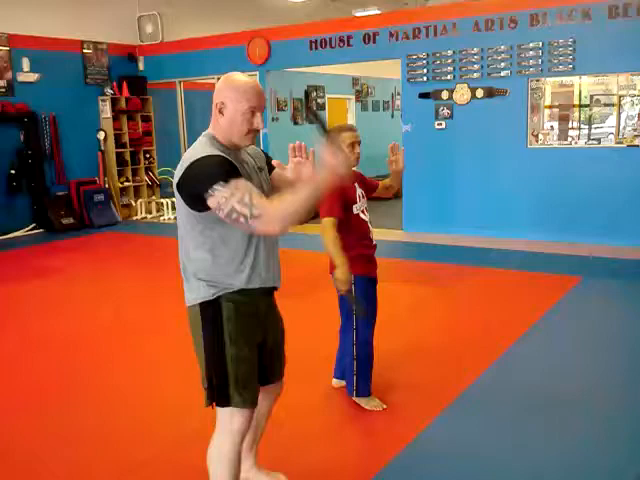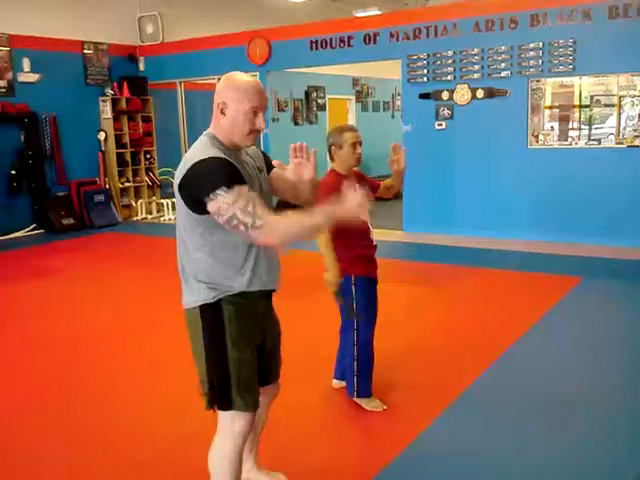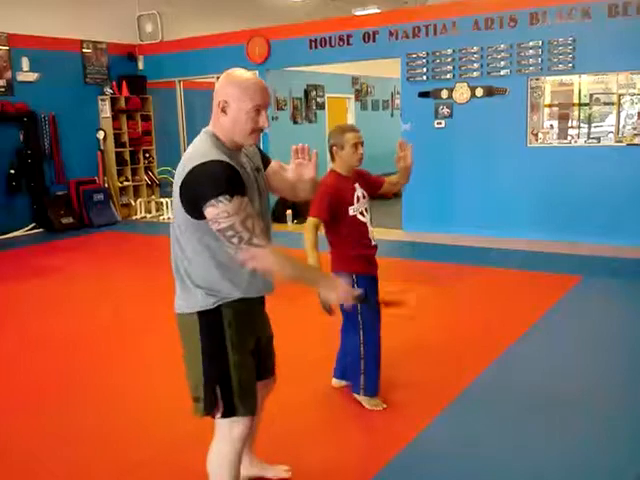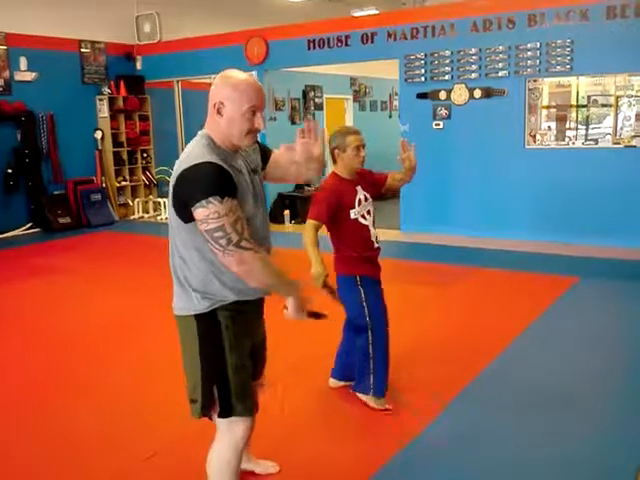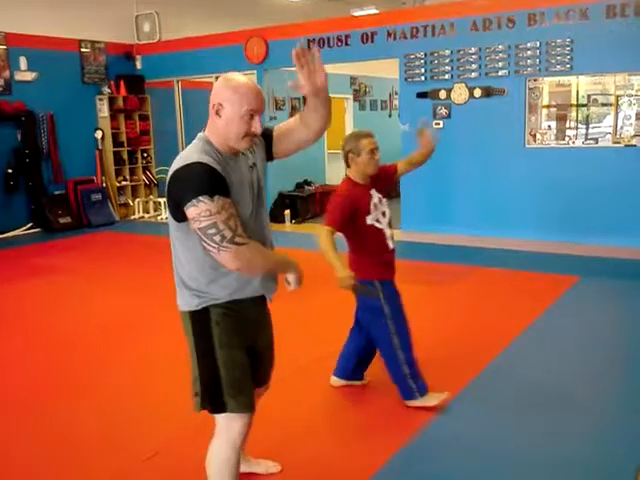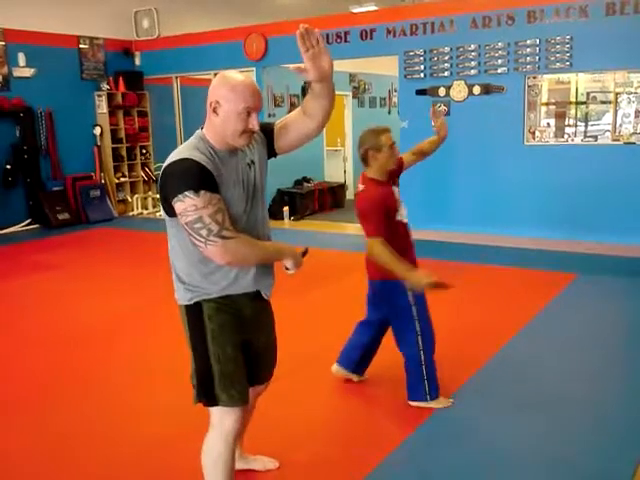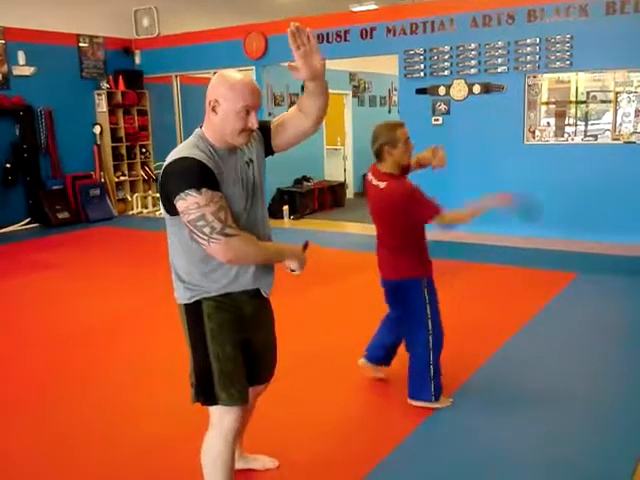
dt=0.2s
person 1, frame 1
left shoulder: (251, 154)
right shoulder: (205, 165)
left elbow: (287, 195)
right elbow: (270, 219)
left wrist: (302, 178)
right wrist: (325, 178)
left hip: (258, 293)
right hip: (222, 302)
left knee: (268, 387)
right knee: (235, 415)
person 1, frame 2
left shoulder: (250, 154)
right shoulder: (207, 166)
left elbow: (294, 194)
right elbow: (268, 230)
left wrist: (304, 181)
right wrist: (339, 209)
left hip: (255, 295)
right hip: (222, 304)
left knee: (265, 388)
right knee: (236, 418)
person 1, frame 3
left shoulder: (246, 152)
right shoulder: (210, 169)
left elbow: (293, 190)
right elbow: (256, 252)
left wrist: (303, 179)
right wrist: (323, 281)
left hip: (244, 299)
right hip: (215, 309)
left knee: (260, 383)
right knee: (234, 421)
person 1, frame 4
left shoulder: (247, 150)
right shoulder: (203, 171)
left elbow: (299, 169)
right elbow: (241, 258)
left wrist: (311, 159)
right wrist: (291, 291)
left hip: (240, 301)
right hip: (212, 311)
left knee: (248, 387)
right knee: (235, 422)
person 1, frame 5
left shoulder: (251, 146)
right shoulder: (195, 173)
left elbow: (308, 129)
right elbow: (235, 254)
left wrist: (317, 93)
right wrist: (288, 266)
left hip: (250, 298)
right hip: (215, 308)
left knee: (254, 389)
right knee: (233, 417)
person 1, frame 6
left shoulder: (252, 142)
right shoulder: (187, 168)
left elbow: (311, 120)
right elbow: (223, 249)
left wrist: (322, 80)
right wrist: (284, 253)
left hip: (252, 293)
right hip: (213, 303)
left knee: (254, 384)
right knee: (227, 413)
person 1, frame 7
left shoulder: (252, 141)
right shoulder: (188, 167)
left elbow: (308, 118)
right elbow: (227, 247)
left wrist: (315, 79)
right wrist: (287, 253)
left hip: (253, 292)
right hip: (212, 302)
left knee: (254, 383)
right knee: (227, 412)
person 2, frame 1
left shoulder: (355, 178)
right shoulder: (332, 186)
left elbow: (387, 190)
right elbow: (328, 229)
left wrist: (397, 171)
right wrist: (341, 266)
left hip: (364, 266)
right hip: (351, 270)
left knee: (358, 324)
right knee: (359, 330)
left ankle: (342, 375)
right ankle: (359, 390)
person 2, frame 2
left shoulder: (357, 178)
right shoulder: (330, 186)
left elbow: (389, 191)
right elbow: (322, 230)
left wrist: (398, 172)
right wrist: (331, 268)
left hip: (364, 266)
right hip: (350, 270)
left knee: (357, 325)
right knee: (359, 330)
left ankle: (343, 376)
right ankle: (359, 391)
person 2, frame 3
left shoulder: (359, 177)
right shoulder: (329, 187)
left elbow: (394, 186)
right elbow: (310, 227)
left wrist: (405, 169)
right wrist: (313, 263)
left hip: (364, 265)
right hip: (351, 269)
left knee: (358, 323)
right knee: (365, 327)
left ankle: (344, 375)
right ankle: (364, 389)
person 2, frame 4
left shoulder: (364, 177)
right shoulder: (330, 190)
left elbow: (398, 181)
right elbow: (310, 229)
left wrist: (409, 168)
right wrist: (316, 263)
left hip: (367, 267)
right hip: (353, 272)
left knee: (359, 324)
right knee: (374, 327)
left ankle: (342, 375)
right ankle: (370, 389)
person 2, frame 5
left shoulder: (377, 177)
right shoulder: (344, 196)
left elbow: (408, 164)
right elbow: (324, 235)
left wrist: (427, 149)
right wrist: (340, 268)
left hip: (379, 272)
right hip: (371, 277)
left knee: (366, 325)
right knee: (394, 332)
left ankle: (345, 374)
right ankle: (415, 393)
person 2, frame 6
left shoulder: (386, 173)
right shoulder: (374, 197)
left elbow: (415, 154)
right elbow: (377, 247)
left wrist: (440, 137)
right wrist: (411, 275)
left hip: (384, 273)
right hip: (395, 275)
left knee: (376, 319)
right knee: (417, 331)
left ankle: (348, 364)
right ankle: (424, 393)
person 2, frame 7
left shoulder: (374, 174)
right shoulder: (401, 192)
left elbow: (417, 160)
right elbow: (445, 219)
left wrist: (431, 157)
right wrist: (488, 203)
left hip: (389, 267)
right hip: (410, 271)
left knee: (399, 314)
right knee: (426, 332)
left ankle: (374, 358)
right ankle: (425, 394)
